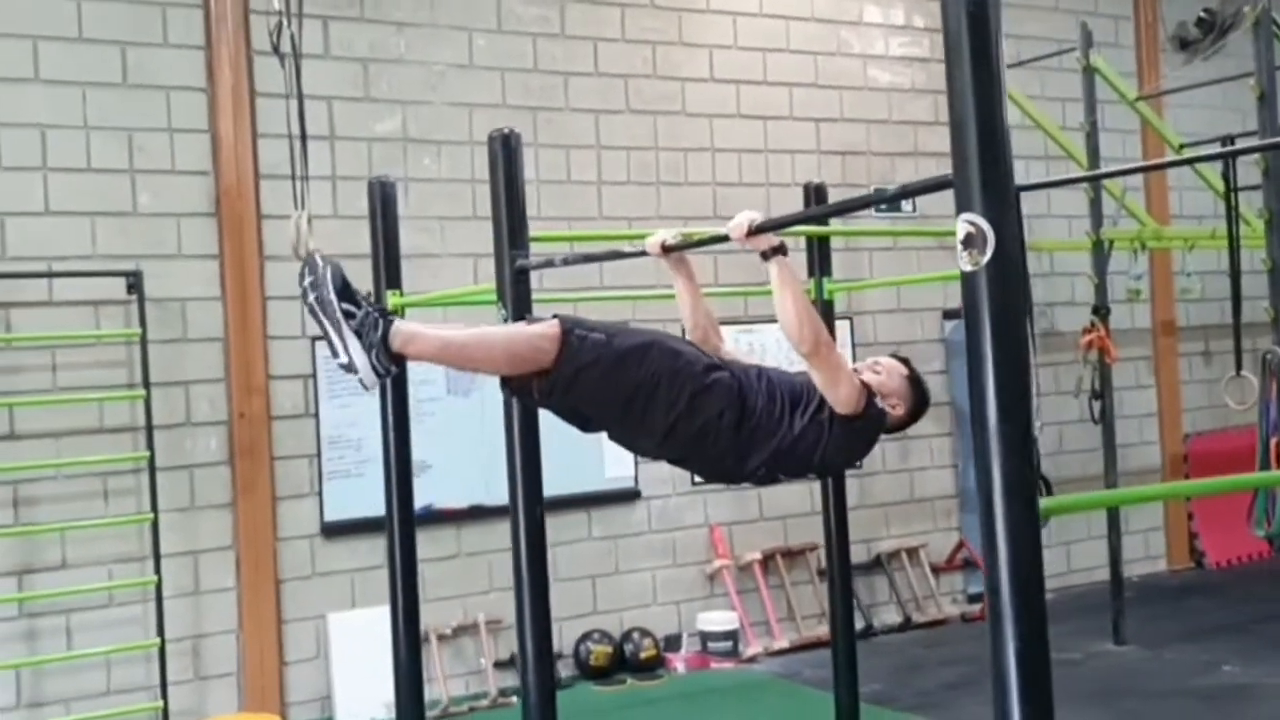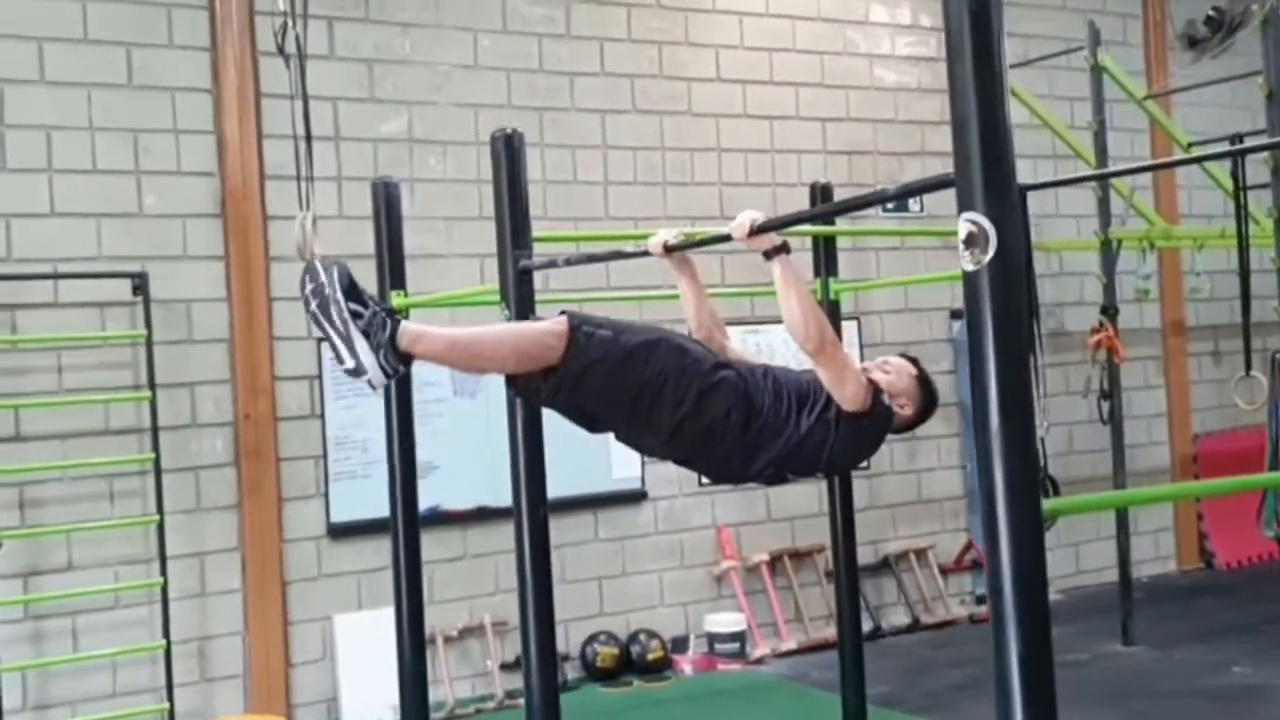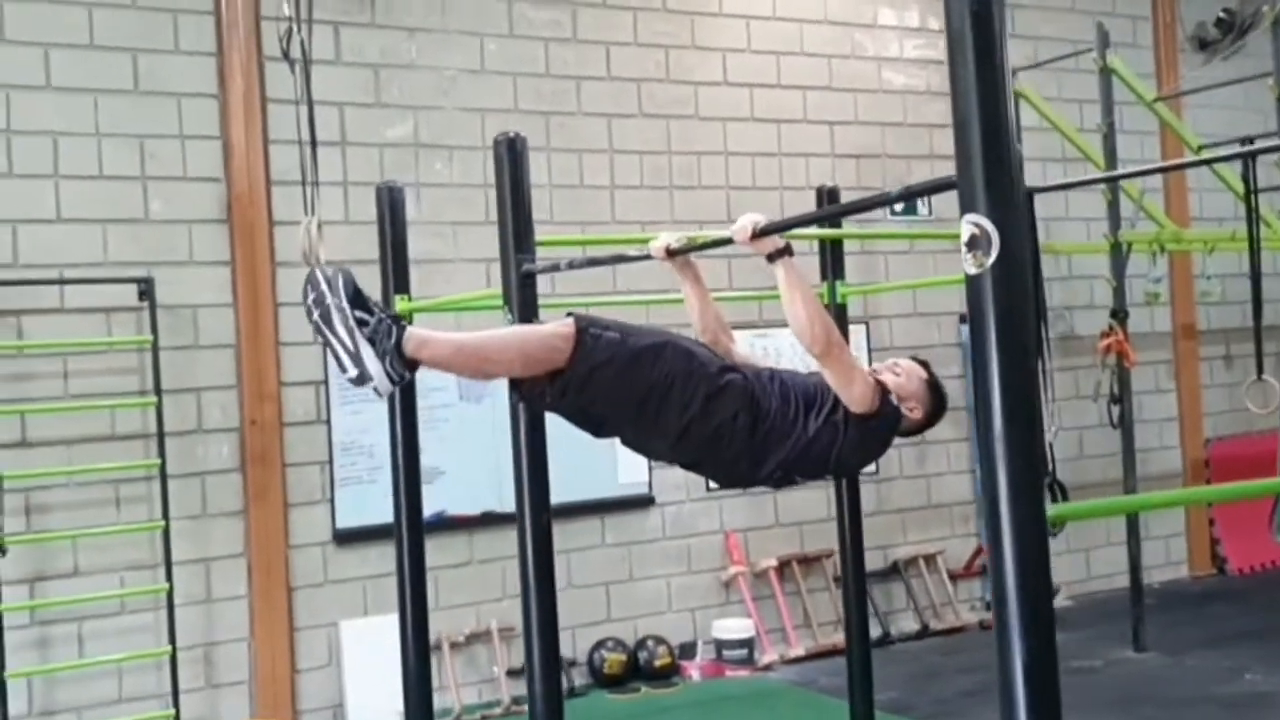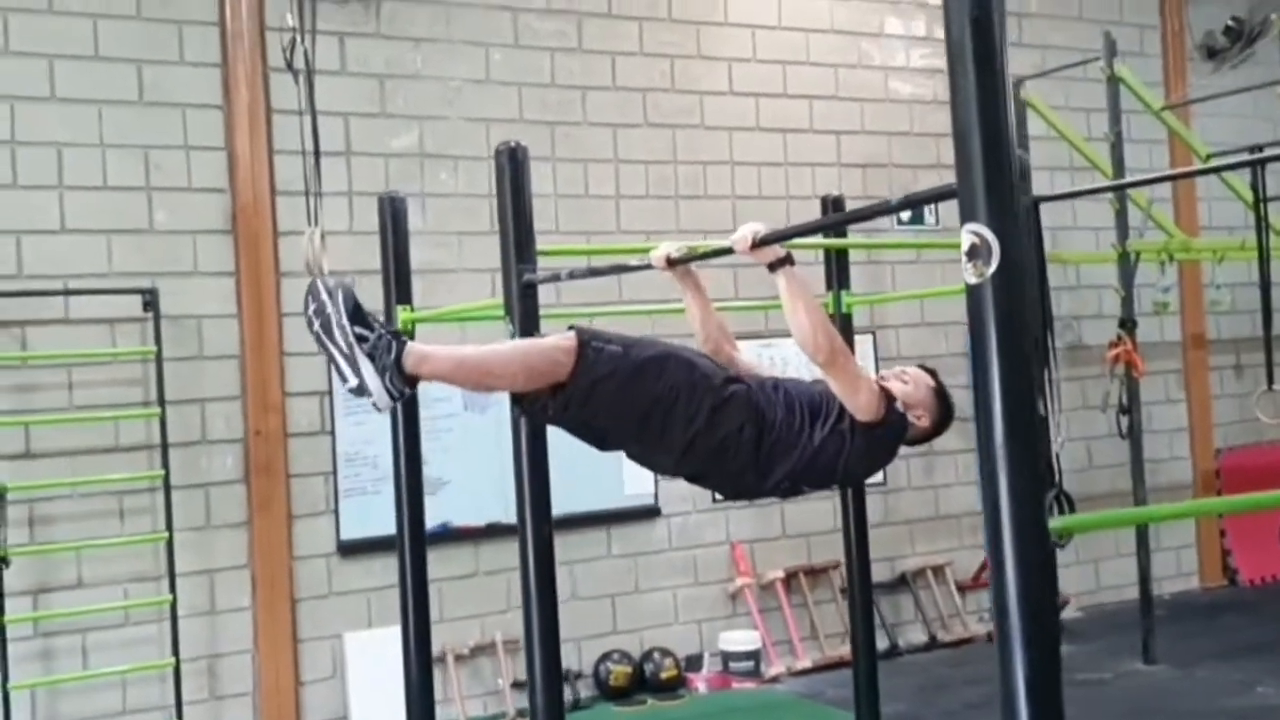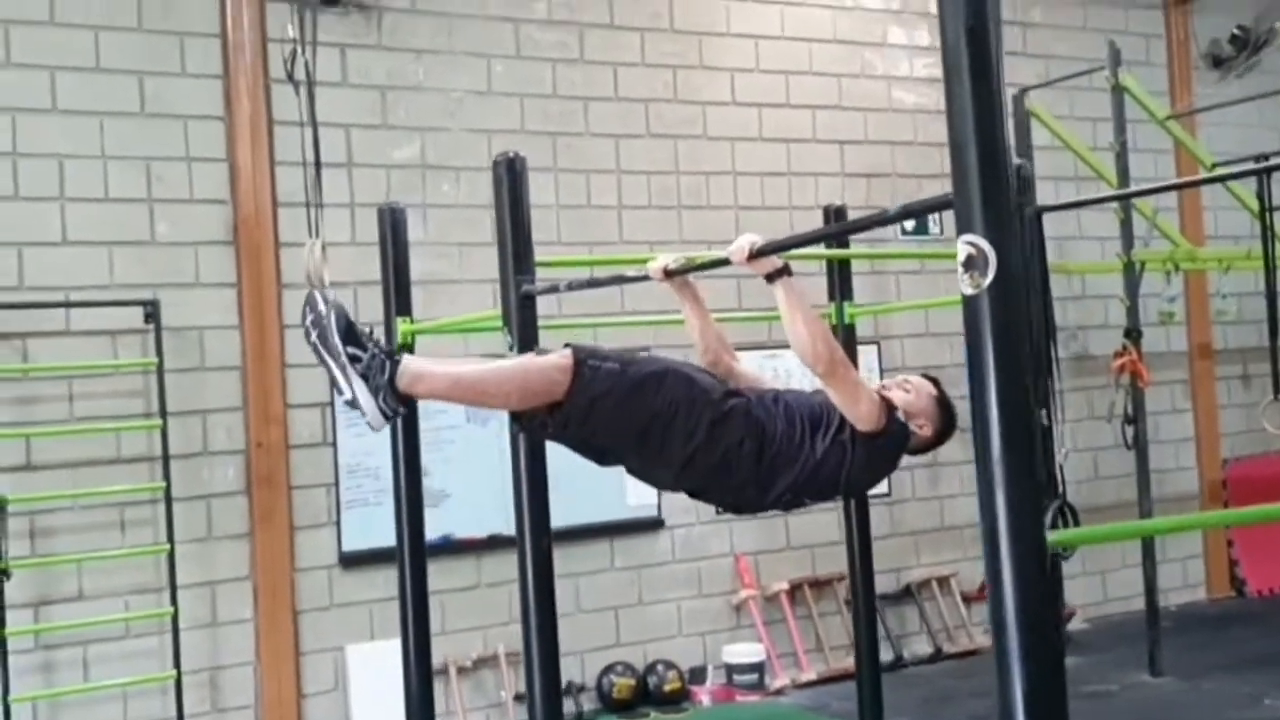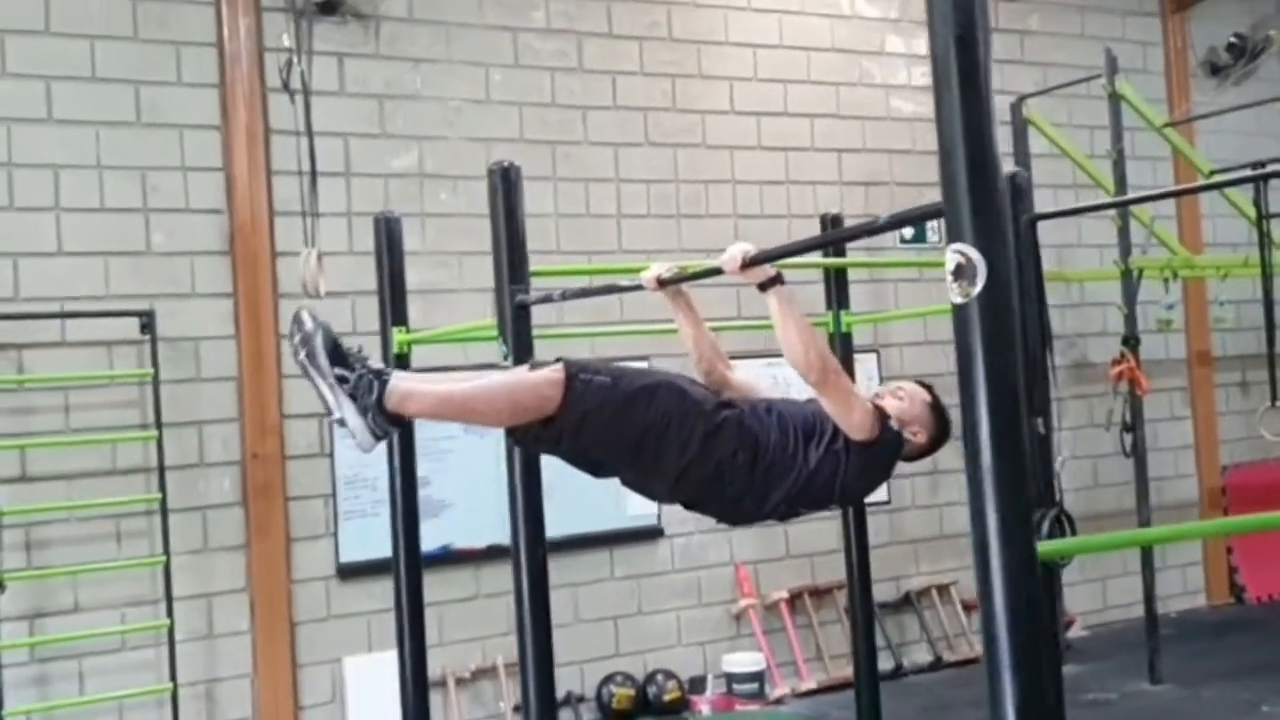
dt=0.1s
person 1, frame 1
left shoulder: (853, 419)
right shoulder: (798, 402)
left elbow: (812, 345)
right elbow: (709, 345)
left wrist: (773, 254)
right wrist: (679, 268)
left hip: (709, 409)
right hip: (691, 402)
left knee: (550, 340)
right knee: (535, 348)
left ankle: (386, 338)
right ankle: (381, 339)
person 1, frame 2
left shoulder: (861, 419)
right shoulder: (804, 398)
left elbow: (818, 343)
right elbow: (714, 343)
left wrist: (775, 252)
right wrist: (683, 267)
left hip: (716, 411)
right hip: (701, 402)
left knee: (560, 336)
right knee: (542, 353)
left ankle: (392, 338)
right ankle: (385, 341)
person 1, frame 3
left shoulder: (868, 419)
right shoulder: (810, 401)
left elbow: (823, 345)
right elbow: (720, 346)
left wrist: (778, 255)
right wrist: (685, 270)
left hip: (722, 413)
right hip: (703, 406)
left knee: (565, 338)
right knee: (546, 357)
left ankle: (399, 343)
right ankle: (389, 350)
person 1, frame 4
left shoulder: (874, 428)
right shoulder: (814, 410)
left elbow: (826, 352)
right elbow: (724, 355)
left wrist: (778, 263)
right wrist: (686, 279)
left hip: (727, 426)
right hip: (708, 422)
left knee: (566, 352)
right knee: (552, 367)
left ankle: (397, 359)
right ankle: (390, 359)
person 1, frame 5
left shoulder: (875, 437)
right shoulder: (814, 422)
left elbow: (825, 363)
right elbow: (724, 366)
left wrist: (776, 275)
right wrist: (684, 290)
left hip: (725, 440)
right hip: (706, 436)
left knee: (563, 370)
right knee: (550, 383)
left ankle: (393, 377)
right ankle: (387, 378)
person 1, frame 6
left shoulder: (869, 449)
right shoulder: (813, 430)
left elbow: (819, 372)
right elbow: (718, 375)
left wrist: (769, 283)
right wrist: (678, 298)
left hip: (719, 451)
right hip: (703, 445)
left knee: (555, 385)
right knee: (537, 395)
left ankle: (384, 397)
right ankle: (380, 393)
